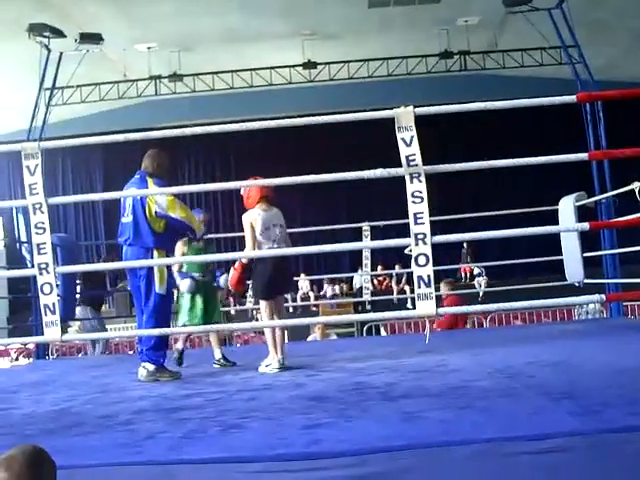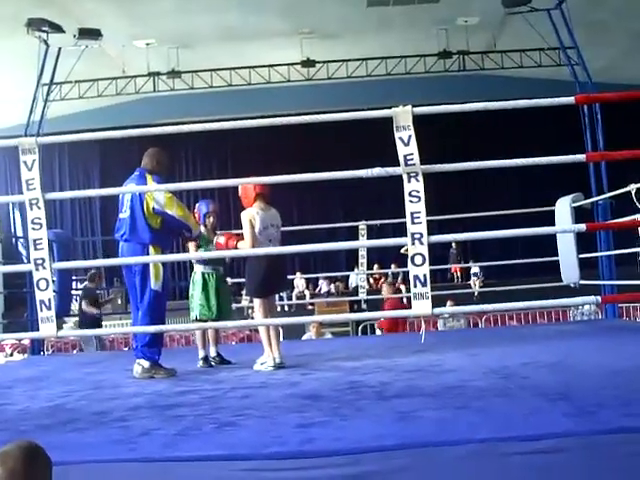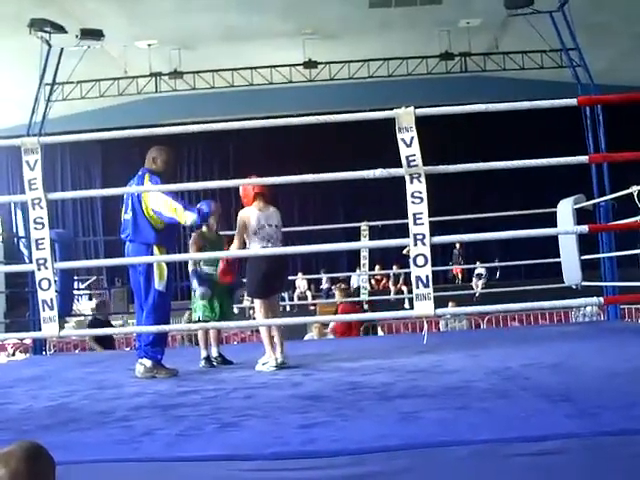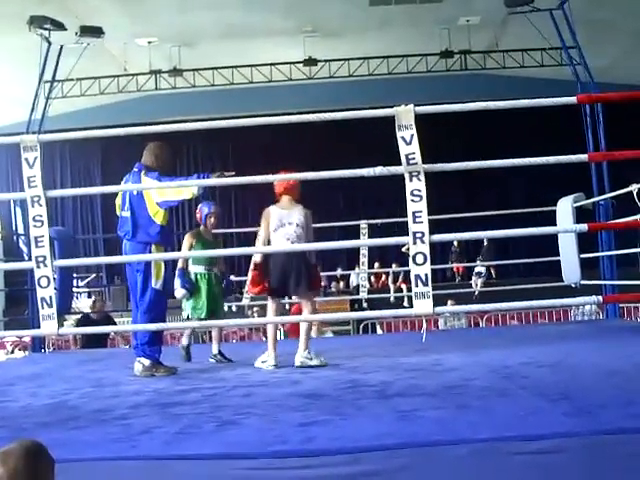
dt=0.7s
person 1, frame 1
left shoulder: (130, 187)
right shoulder: (153, 186)
right elbow: (178, 212)
left wrist: (180, 233)
right wrist: (197, 230)
left hip: (131, 252)
right hip: (149, 253)
left knee: (144, 310)
right knee: (156, 310)
left ankle: (146, 362)
right ankle: (152, 365)
person 1, frame 2
left shoulder: (129, 183)
right shoulder: (151, 183)
right elbow: (175, 210)
left wrist: (179, 232)
right wrist: (194, 230)
left hip: (128, 248)
right hip: (145, 251)
left knee: (140, 307)
right knee: (151, 307)
left ankle: (141, 359)
right ankle: (147, 361)
person 1, frame 3
left shoulder: (136, 183)
right shoulder: (151, 183)
right elbow: (170, 207)
right wrist: (200, 214)
left hip: (135, 248)
right hip: (150, 250)
left knee: (145, 307)
right knee: (156, 308)
left ankle: (143, 358)
right ankle: (149, 361)
person 1, frame 4
left shoulder: (129, 179)
right shoulder: (150, 180)
left elbow: (120, 207)
right elbow: (179, 185)
right wrist: (208, 178)
left hip: (132, 246)
right hip: (148, 249)
left knee: (142, 305)
right knee: (152, 305)
left ankle: (143, 357)
right ankle: (148, 360)
person 2, frame 1
left shoulder: (249, 216)
right shoulder: (277, 213)
left elbow: (251, 248)
right elbow: (288, 243)
left wrist: (239, 267)
left hip: (264, 263)
right hip: (281, 262)
left knee: (266, 313)
right knee: (278, 311)
left ankle: (274, 358)
right ankle: (280, 356)
person 2, frame 2
left shoulder: (248, 214)
right shoulder: (274, 212)
left elbow: (249, 245)
right elbow: (277, 240)
left wrist: (231, 243)
left hip: (259, 262)
right hip: (276, 260)
left knee: (260, 310)
right knee: (270, 308)
left ankle: (269, 356)
right ankle: (276, 355)
person 2, frame 3
left shoulder: (245, 214)
right shoulder: (275, 212)
left elbow: (238, 243)
right elbow: (278, 239)
left hip: (258, 262)
right hip: (277, 260)
left knee: (261, 311)
right knee: (274, 308)
left ankle: (271, 357)
right ankle: (279, 354)
person 2, frame 4
left shoulder: (269, 212)
right shoulder: (304, 212)
left elbow: (262, 240)
right elbow: (309, 242)
left wrist: (255, 266)
right wrist: (312, 265)
left hip: (278, 259)
right hip: (299, 260)
left knee: (273, 308)
right knee: (308, 305)
left ankle: (270, 355)
right ankle: (303, 352)
person 3, frame 1
left shoulder: (209, 245)
right shoulder: (183, 244)
right elbow: (176, 267)
right wrist: (180, 278)
left hip: (207, 286)
right hip: (191, 287)
left knee: (213, 321)
right knee: (192, 321)
left ankle: (218, 356)
right ankle: (180, 347)
person 3, frame 2
right shoulder: (195, 236)
left elbow: (225, 258)
right elbow: (194, 257)
right wrist: (208, 251)
left hip: (218, 278)
right hip: (202, 279)
left knee: (215, 317)
right knee: (202, 318)
left ankle: (214, 354)
right ankle: (202, 356)
person 3, frame 3
left shoulder: (220, 238)
right shoulder: (197, 237)
right elbow: (193, 263)
left wrist: (230, 278)
right wrist: (196, 280)
left hip: (220, 280)
right hip: (205, 280)
left knee: (217, 317)
right knee: (204, 319)
left ankle: (216, 353)
right ankle: (204, 356)
person 3, frame 4
left shoulder: (216, 238)
right shoulder: (192, 236)
right elbow: (182, 259)
left wrist: (224, 279)
right wrist: (181, 279)
left hip: (213, 279)
right hip: (197, 278)
left knee: (217, 316)
right knee: (197, 316)
left ankle: (216, 352)
right ankle: (185, 343)
